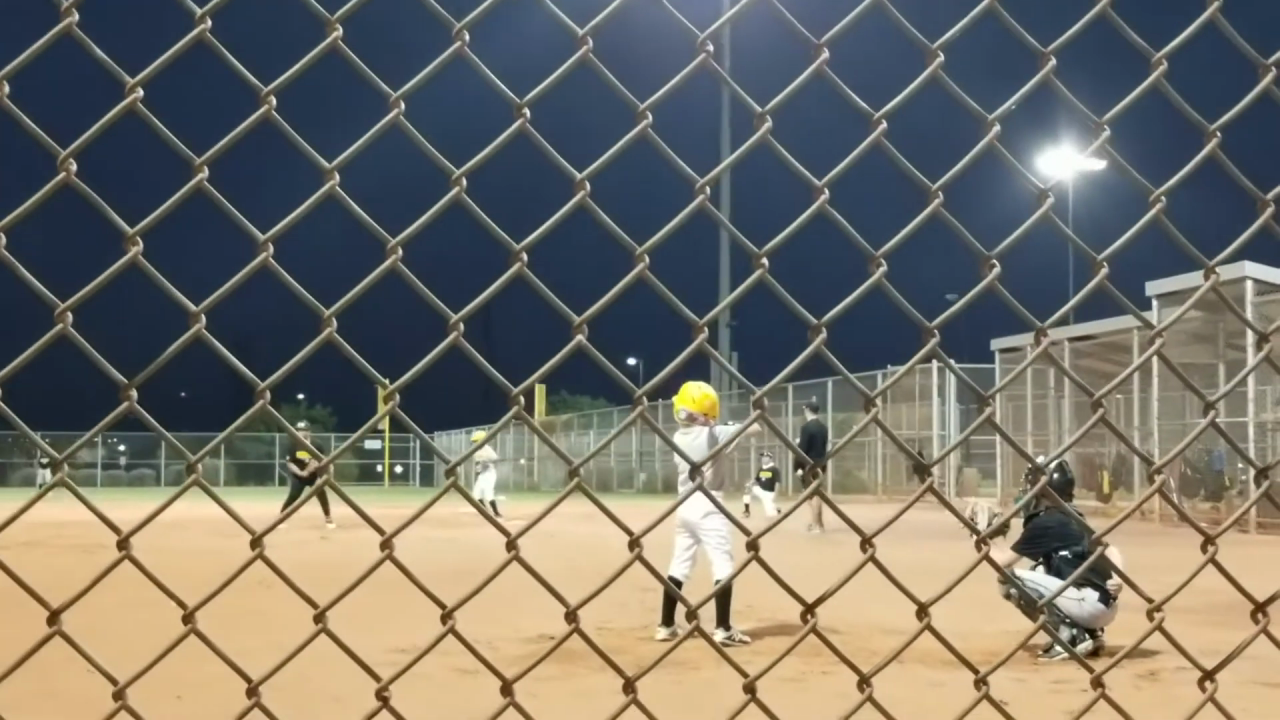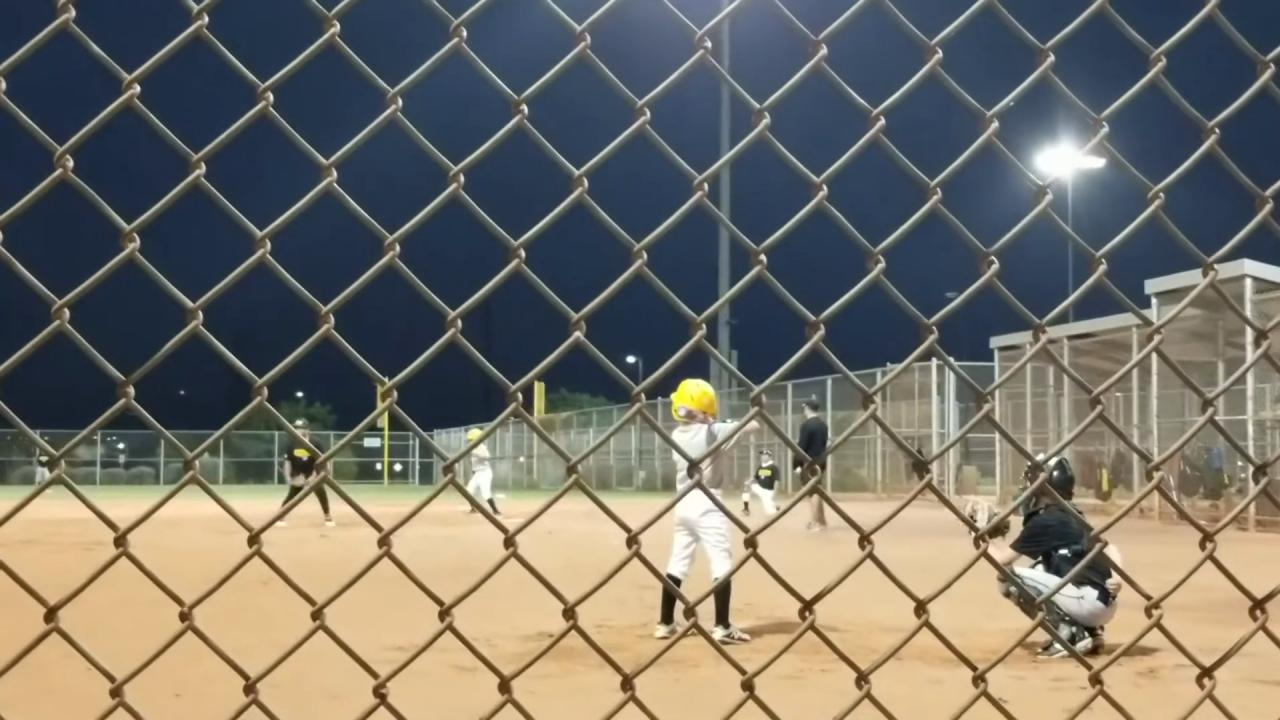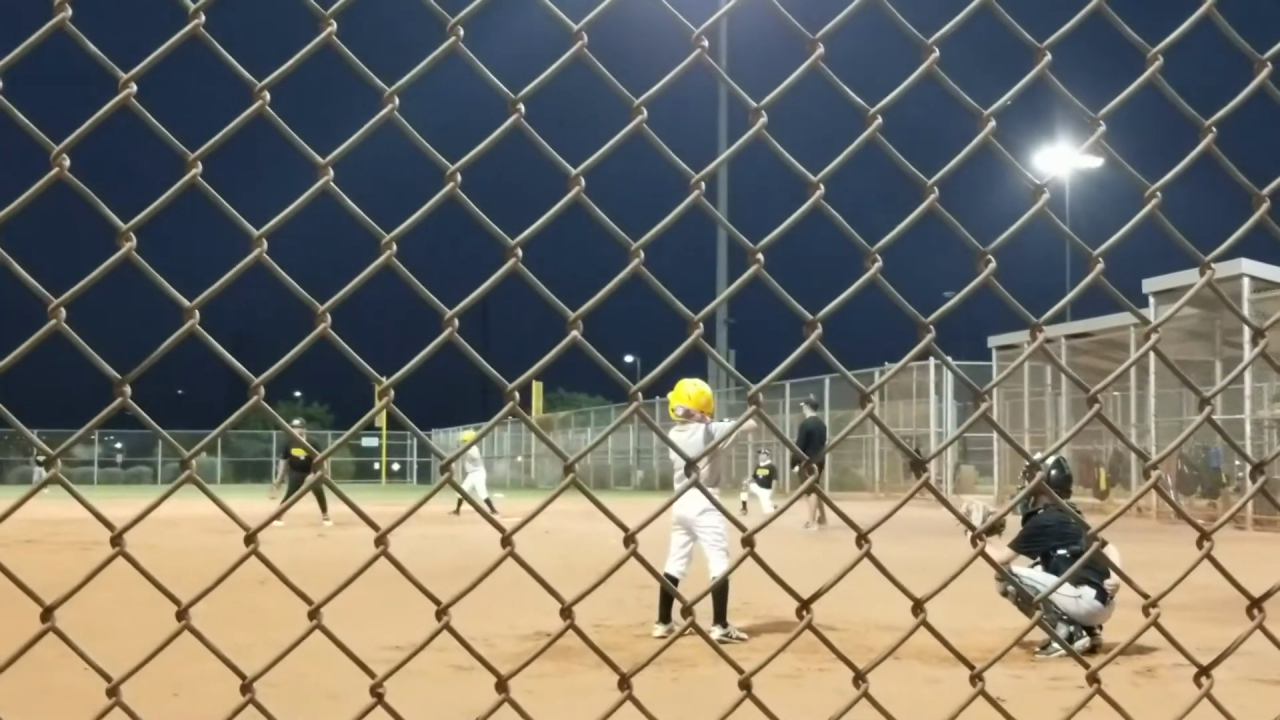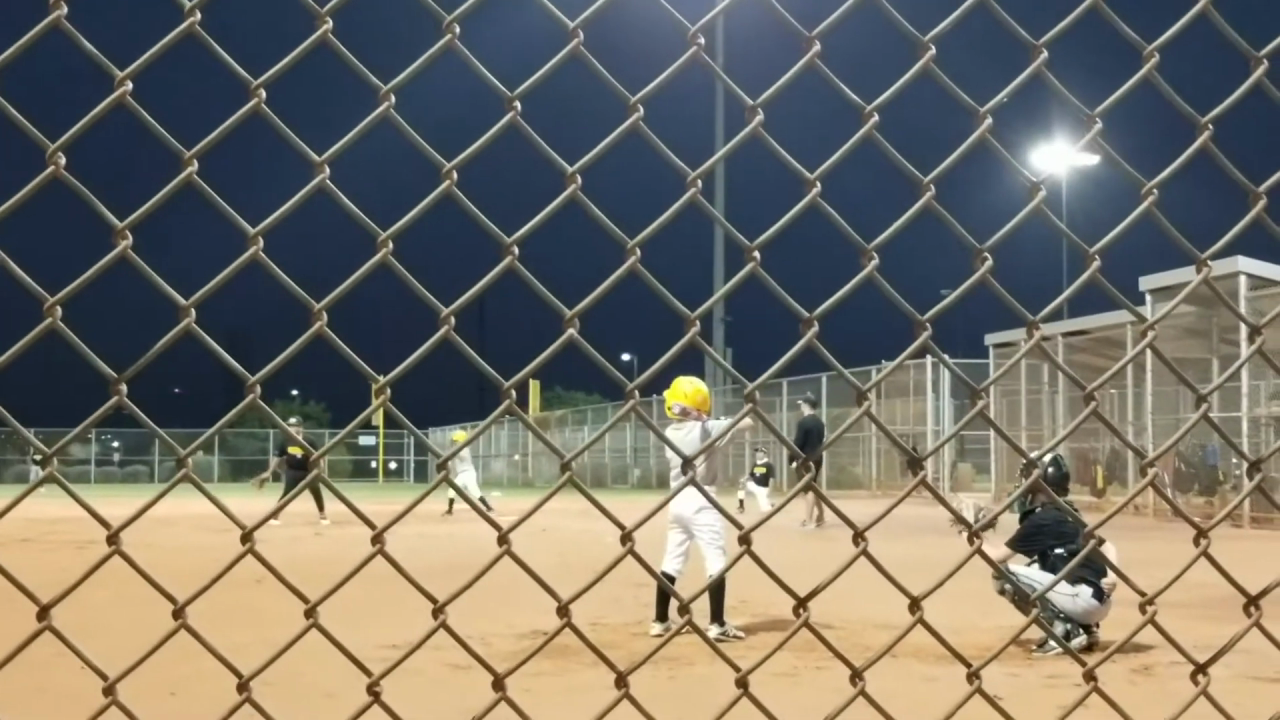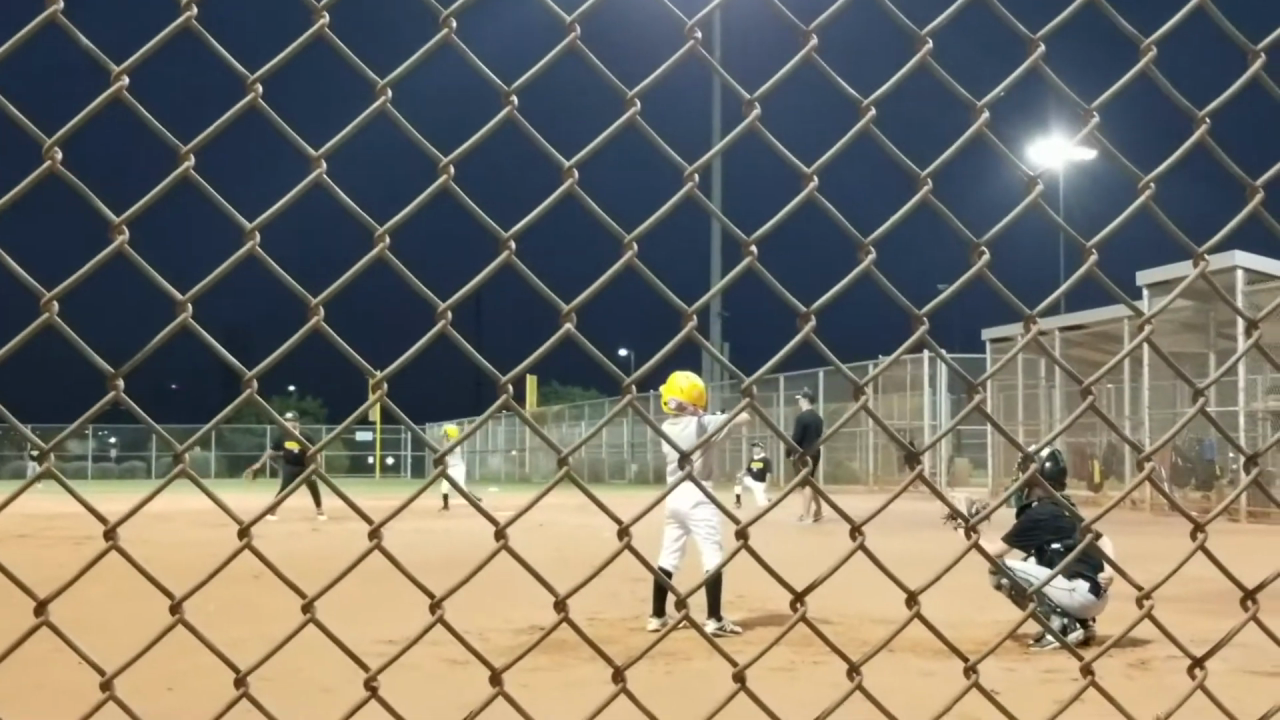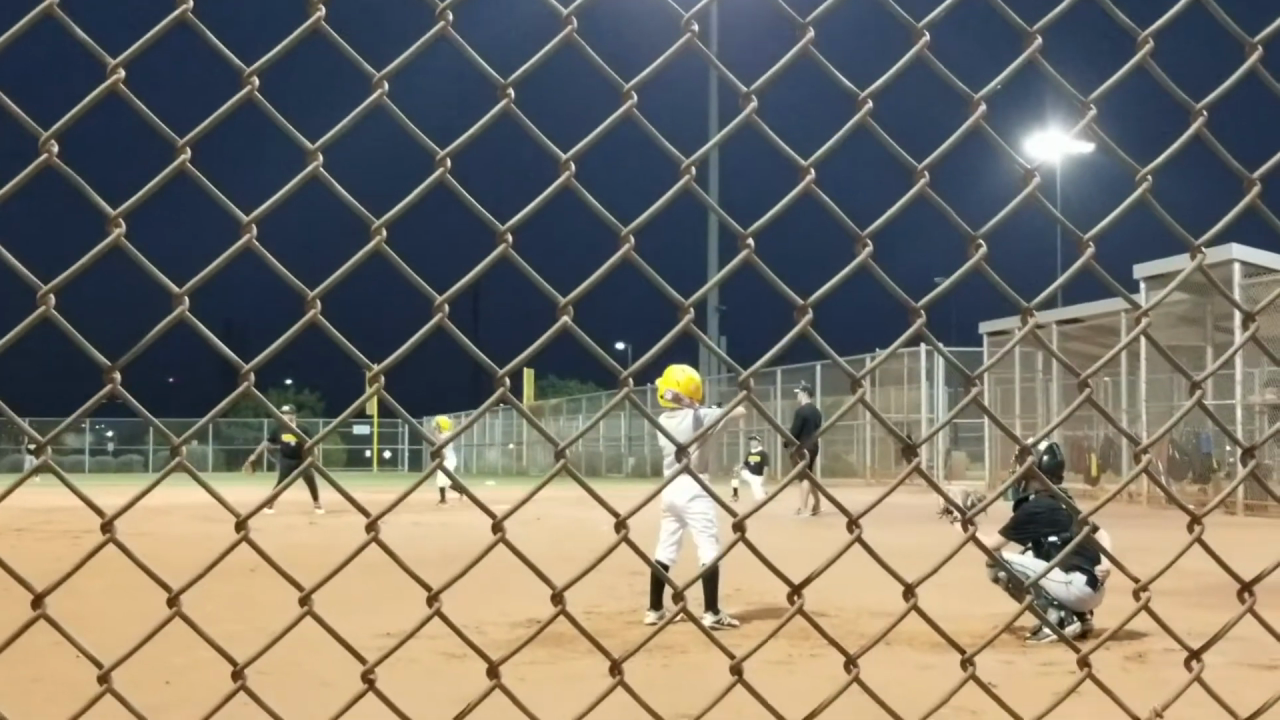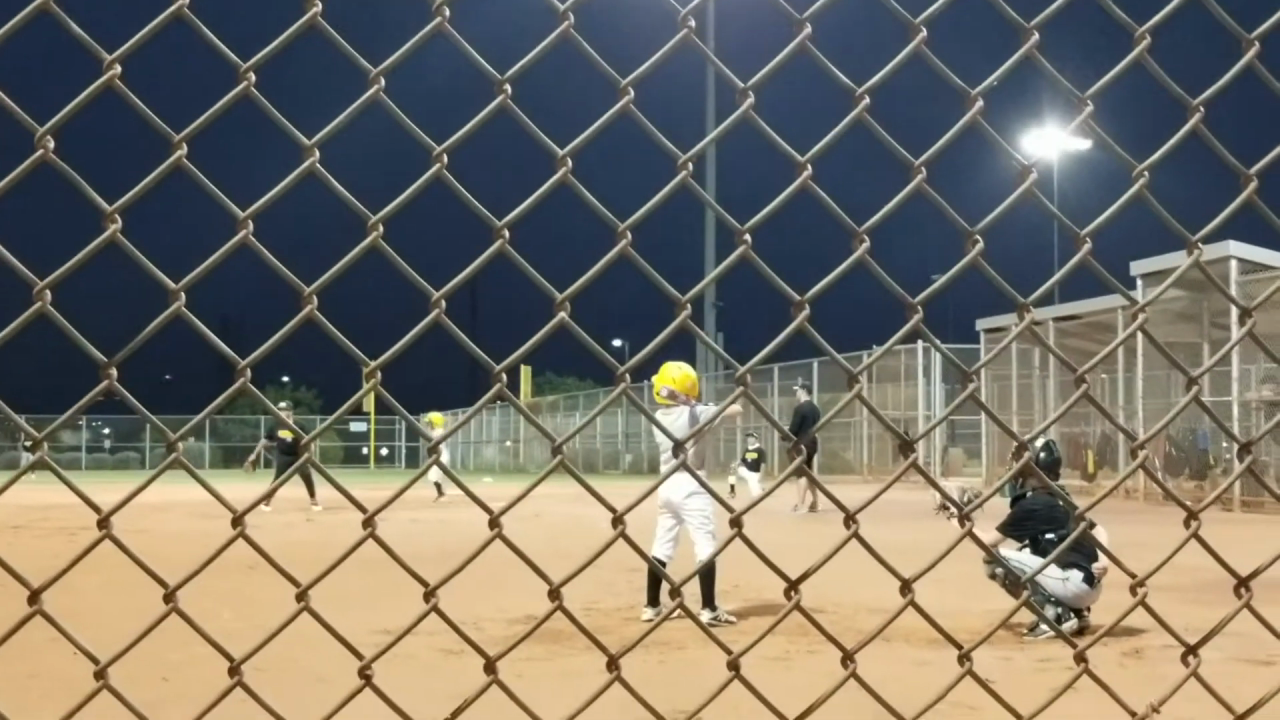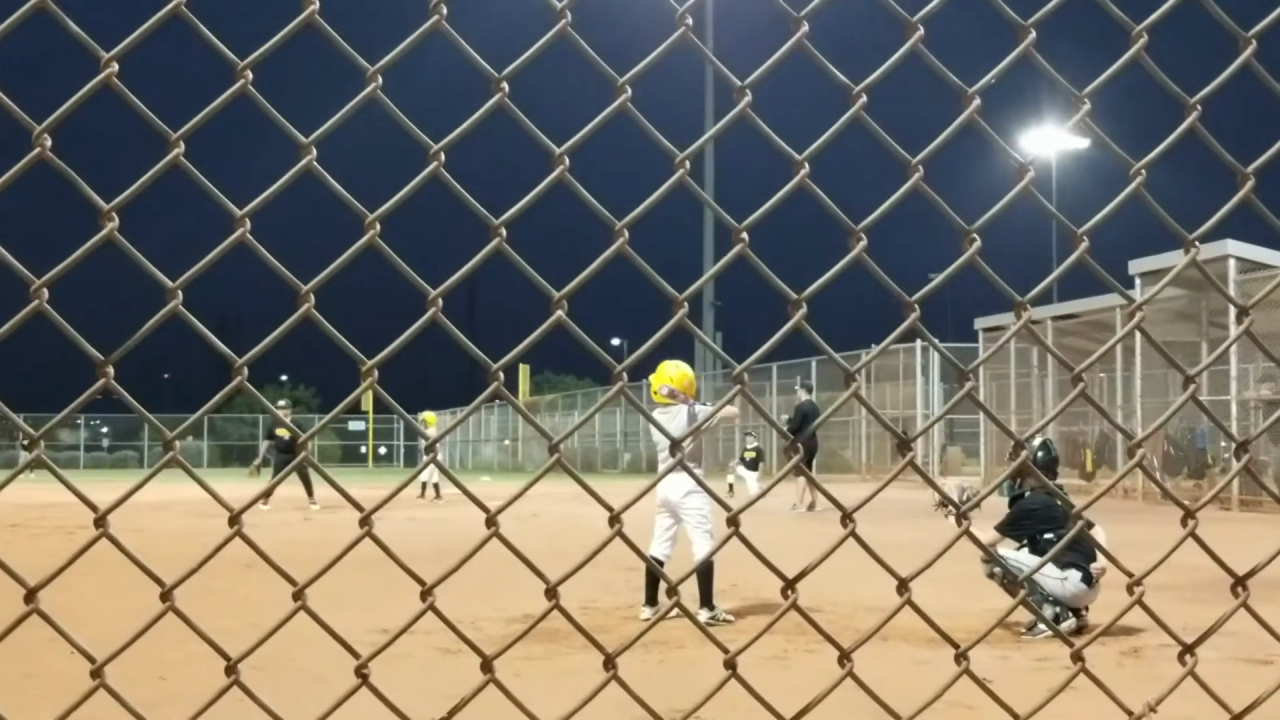
dt=0.1s
person 1, frame 1
left shoulder: (679, 437)
right shoulder: (713, 434)
right elbow: (755, 428)
right wrist: (730, 426)
left hip: (685, 507)
right hip: (708, 507)
left knee: (679, 565)
right knee: (723, 566)
left ankle: (666, 626)
right ankle: (723, 629)
person 1, frame 2
left shoulder: (677, 435)
right shoulder: (712, 432)
right elbow: (753, 425)
right wrist: (728, 423)
left hip: (684, 504)
right hip: (706, 505)
left knee: (678, 563)
right knee: (722, 563)
left ankle: (665, 623)
right ankle: (722, 627)
person 1, frame 3
left shoulder: (674, 434)
right shoulder: (709, 431)
right elbow: (751, 424)
right wrist: (721, 423)
left hip: (680, 503)
right hip: (703, 504)
left knee: (675, 562)
right knee: (720, 563)
left ankle: (663, 623)
right ankle: (720, 626)
person 1, frame 4
left shoulder: (670, 432)
right shoulder: (706, 429)
right elbow: (747, 422)
right wrist: (718, 421)
left hip: (677, 501)
right hip: (700, 502)
left knee: (672, 561)
right knee: (716, 561)
left ankle: (660, 621)
right ankle: (717, 625)
person 1, frame 5
left shoulder: (666, 427)
right shoulder: (702, 424)
right elbow: (744, 417)
right wrist: (719, 417)
left hip: (673, 497)
right hip: (696, 497)
left knee: (668, 556)
right knee: (713, 556)
left ankle: (657, 616)
right ankle: (714, 620)
person 1, frame 6
left shoulder: (663, 420)
right shoulder: (699, 417)
right elbow: (740, 410)
right wrist: (716, 410)
left hip: (670, 490)
right hip: (693, 491)
left knee: (665, 550)
right knee: (709, 550)
left ankle: (654, 610)
right ankle: (712, 613)
person 1, frame 7
left shoulder: (659, 417)
right shoulder: (695, 413)
right elbow: (736, 409)
right wrist: (707, 408)
left hip: (667, 486)
right hip: (690, 487)
left knee: (662, 546)
right knee: (706, 546)
left ankle: (652, 606)
right ankle: (709, 610)
person 1, frame 8
left shoulder: (656, 417)
right shoulder: (693, 412)
right elbow: (733, 412)
right wrist: (704, 407)
left hip: (665, 485)
right hip: (688, 486)
left knee: (660, 545)
right knee: (703, 546)
left ankle: (650, 605)
right ankle: (707, 609)
person 2, frame 1
left shoulder: (1043, 523)
right shoulder: (1073, 519)
left elbow: (1002, 561)
right elbow: (1111, 552)
right wrist: (1117, 580)
left hip: (1090, 603)
right hip: (1101, 604)
left knee: (1009, 579)
left ankle: (1071, 635)
right ankle: (1090, 633)
person 2, frame 2
left shoulder: (1043, 522)
right shoulder: (1072, 518)
left elbow: (1001, 559)
right elbow: (1110, 550)
right wrist: (1116, 579)
left hip: (1089, 602)
right hip: (1101, 602)
left knee: (1010, 577)
left ankle: (1071, 634)
right ankle: (1089, 631)
person 2, frame 3
left shoulder: (1042, 521)
right shoulder: (1071, 517)
left elbow: (1000, 558)
right elbow: (1110, 549)
right wrist: (1115, 578)
left hip: (1088, 601)
right hip: (1099, 601)
left knee: (1007, 576)
left ankle: (1067, 632)
right ankle: (1088, 629)
person 2, frame 4
left shoulder: (1039, 520)
right shoulder: (1069, 516)
left elbow: (996, 557)
right elbow: (1107, 547)
right wrist: (1111, 576)
left hip: (1084, 600)
right hip: (1097, 601)
left knee: (1004, 574)
left ankle: (1065, 631)
right ankle: (1085, 627)
person 2, frame 5
left shoulder: (1036, 515)
right shoulder: (1065, 510)
left elbow: (994, 552)
right elbow: (1105, 543)
left wrist: (964, 530)
right wrist: (1107, 572)
left hip: (1081, 594)
right hip: (1091, 594)
left knee: (1000, 569)
left ankle: (1059, 625)
right ankle: (1081, 622)
person 2, frame 6
left shoulder: (1033, 508)
right shoulder: (1063, 503)
left elbow: (990, 545)
right elbow: (1101, 535)
left wrist: (960, 523)
right wrist: (1105, 564)
left hip: (1078, 586)
right hip: (1090, 589)
left knee: (997, 562)
left ankle: (1059, 618)
right ankle: (1078, 616)
person 2, frame 7
left shoulder: (1030, 505)
right shoulder: (1059, 501)
left elbow: (987, 541)
right elbow: (1098, 531)
left wrist: (957, 520)
right wrist: (1102, 560)
left hip: (1074, 584)
right hip: (1086, 587)
left knee: (993, 559)
left ankle: (1055, 613)
right ankle: (1075, 612)
person 2, frame 8
left shoulder: (1029, 505)
right shoulder: (1056, 500)
left elbow: (986, 541)
right elbow: (1096, 530)
right wrist: (1101, 561)
left hip: (1073, 584)
right hip: (1083, 584)
left knee: (994, 558)
left ankle: (1054, 613)
right ankle: (1072, 611)
